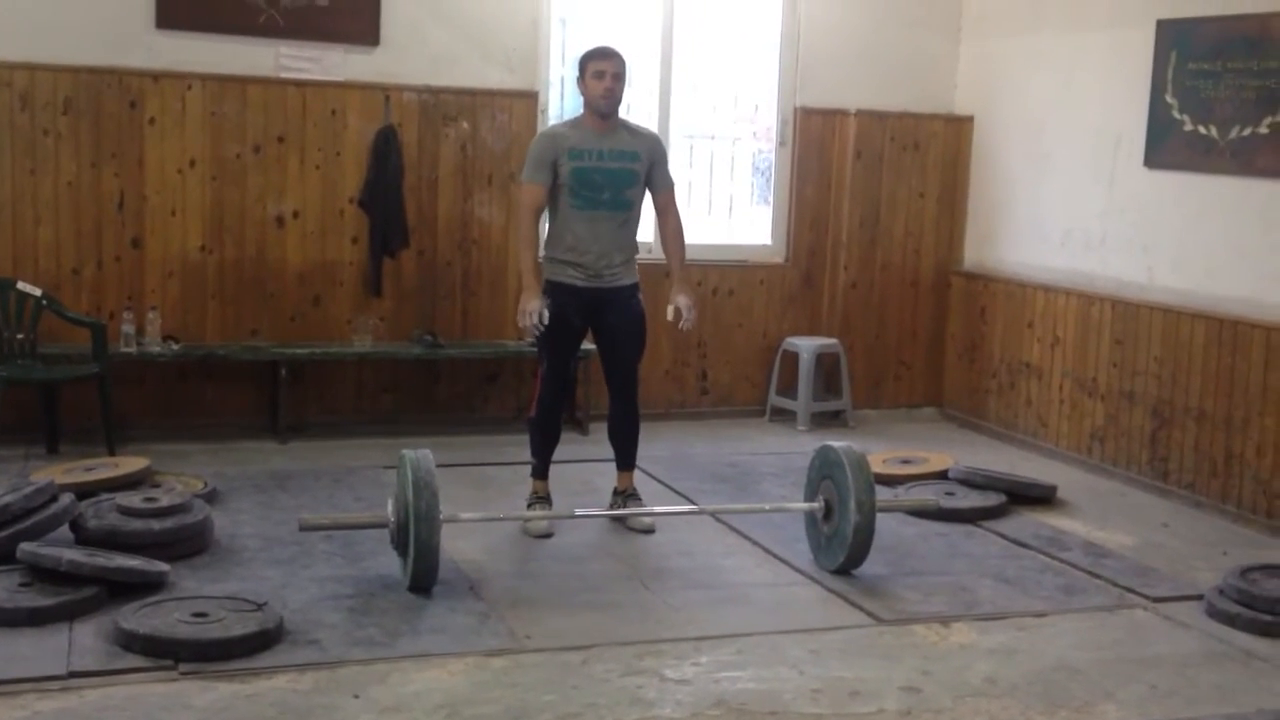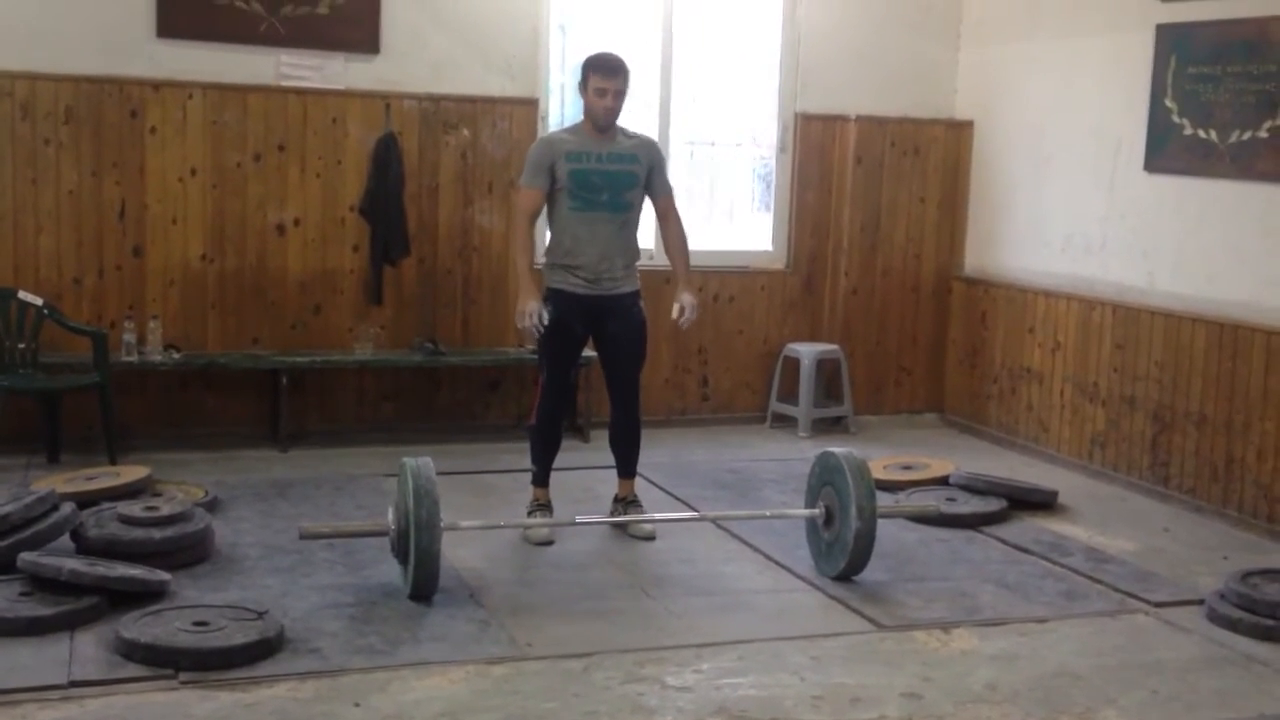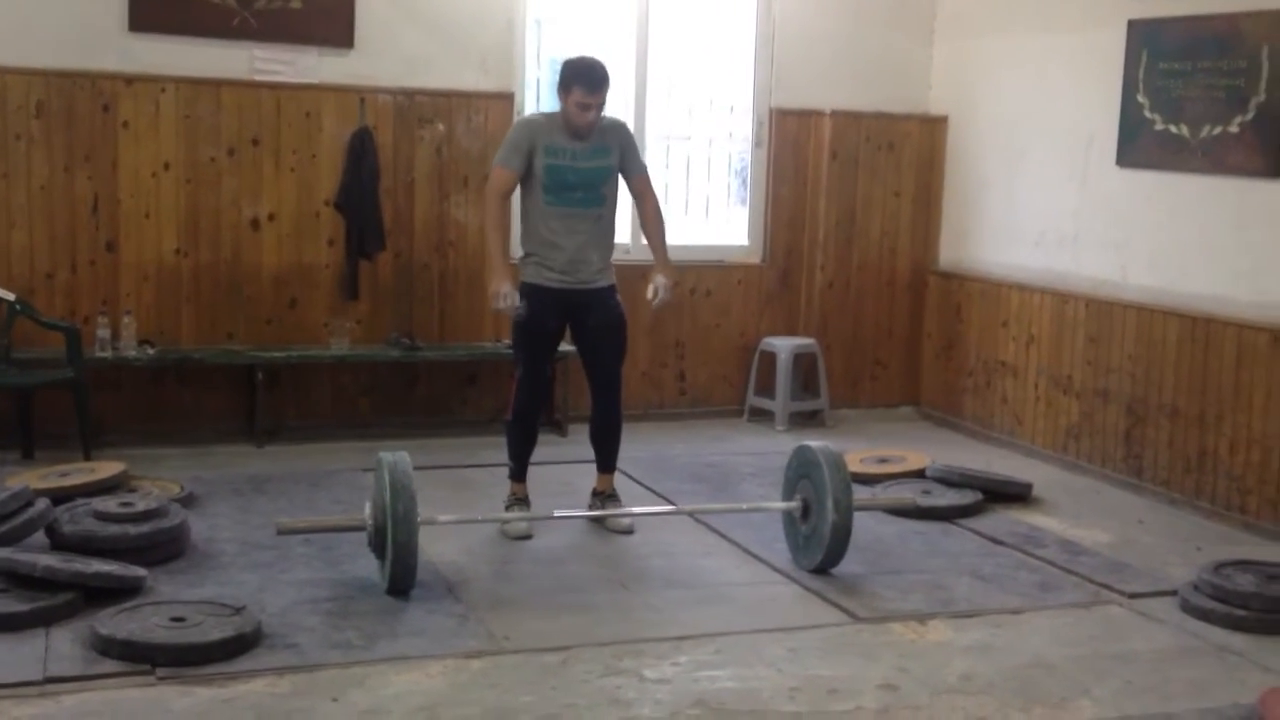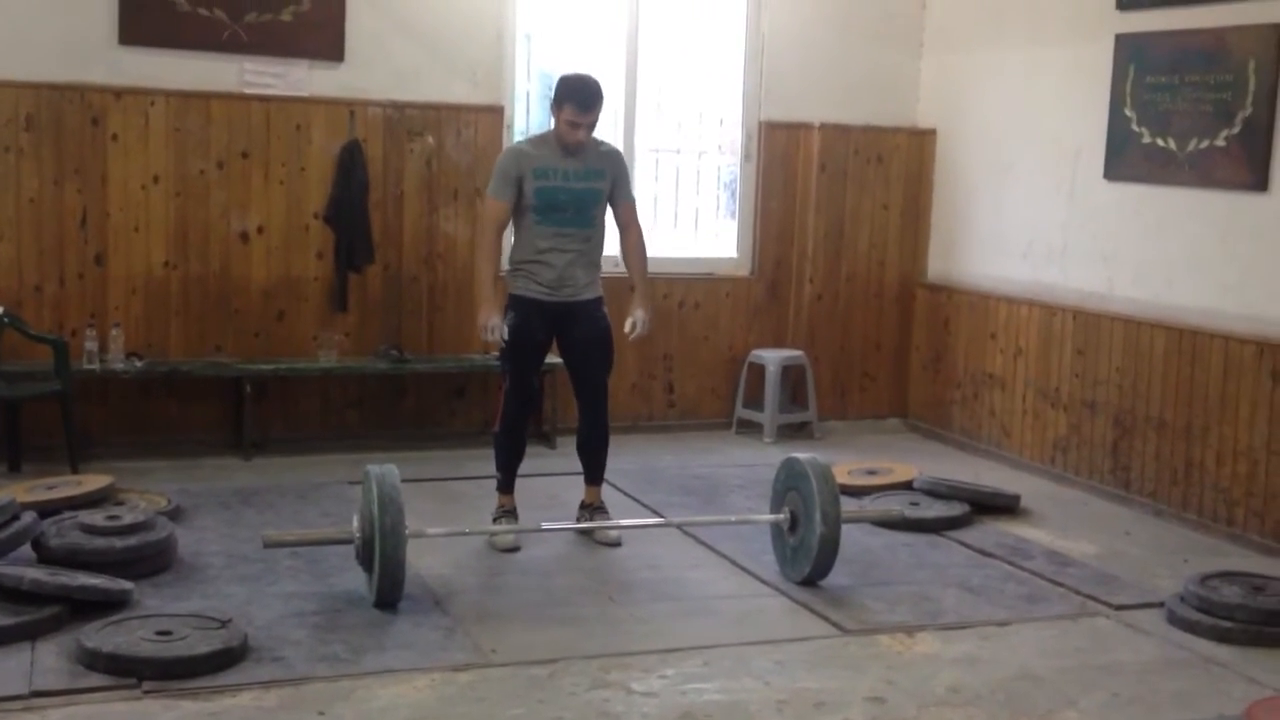
dt=0.4s
person 1, frame 1
left shoulder: (647, 144)
right shoulder: (553, 141)
left elbow: (667, 214)
right elbow: (529, 216)
left wrist: (679, 285)
right wrist: (529, 288)
left hip: (621, 288)
right hip: (563, 286)
left knee: (625, 390)
right knee: (552, 390)
left ankle: (625, 490)
right ankle: (539, 493)
person 1, frame 2
left shoulder: (644, 150)
right shoulder: (551, 147)
left elbow: (668, 217)
right elbow: (525, 219)
left wrist: (684, 285)
right wrist: (526, 289)
left hip: (623, 295)
right hip: (565, 293)
left knee: (626, 398)
right knee: (553, 398)
left ankle: (626, 498)
right ankle: (539, 501)
person 1, frame 3
left shoulder: (617, 135)
right shoulder: (530, 132)
left elbow: (645, 198)
right elbow: (495, 197)
left wrist: (661, 265)
right wrist: (498, 270)
left hip: (599, 287)
right hip: (540, 286)
left knee: (608, 391)
right knee: (530, 392)
left ankle: (604, 492)
right ankle: (517, 496)
person 1, frame 4
left shoulder: (610, 160)
right shoulder: (519, 157)
left elbow: (630, 229)
right elbow: (491, 230)
left wrist: (640, 299)
right wrist: (488, 303)
left hip: (586, 301)
right hip: (528, 300)
left knee: (595, 403)
right knee: (518, 404)
left ankle: (592, 503)
right ankle: (505, 507)
